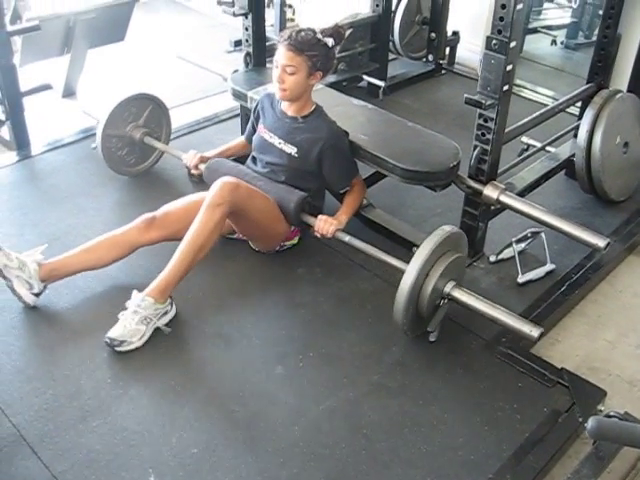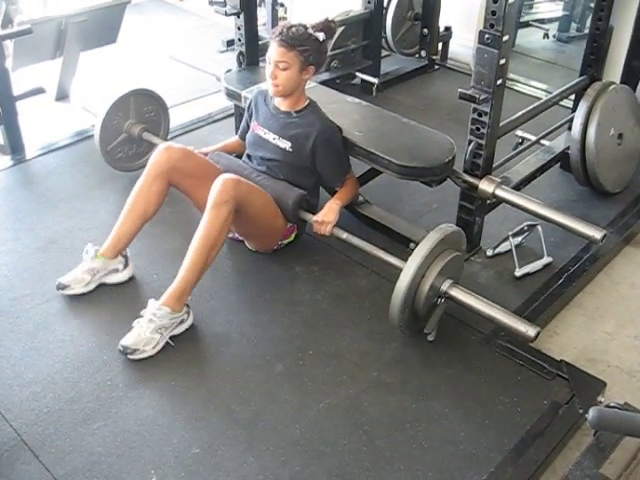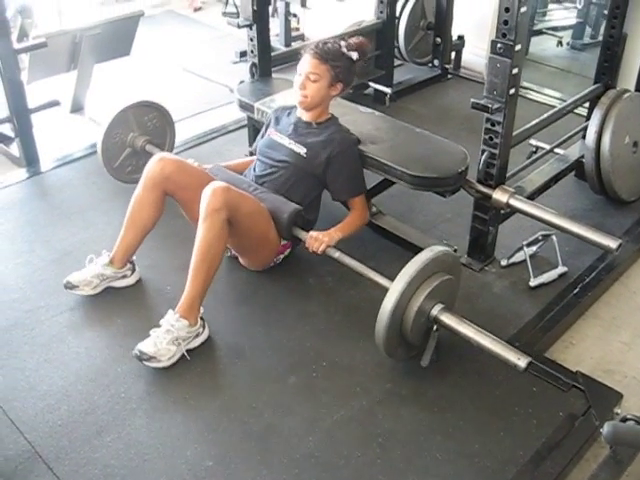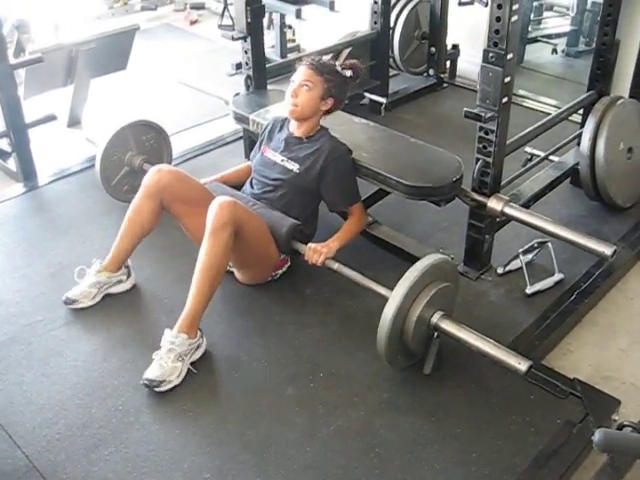
dt=0.7s
person 1, frame 1
left shoulder: (326, 135)
right shoulder: (266, 103)
left elbow: (356, 186)
left wrist: (338, 219)
right wrist: (207, 156)
left hip: (280, 224)
right hip: (237, 206)
left knee: (226, 188)
right knee: (149, 226)
left ankle: (155, 301)
right ankle: (38, 274)
person 1, frame 2
left shoulder: (319, 130)
right shoulder: (261, 100)
left elbow: (349, 183)
left wrist: (333, 206)
right wrist: (203, 153)
left hip: (276, 223)
right hip: (235, 203)
left knee: (228, 184)
right knee: (168, 154)
left ankle: (171, 308)
right ankle: (109, 258)
person 1, frame 3
left shoulder: (339, 143)
right shoulder: (281, 115)
left elbow: (360, 210)
left wrist: (332, 234)
right wrist: (206, 169)
left hip: (271, 239)
right hip: (232, 219)
left knee: (217, 193)
right knee: (162, 166)
left ankle: (186, 322)
right ankle: (117, 266)
person 1, frame 4
left shoulder: (331, 154)
right shoulder: (275, 127)
left elbow: (357, 214)
left wrist: (330, 244)
right wrist: (207, 182)
left hip: (269, 253)
right hip: (230, 233)
left knee: (224, 206)
right knee: (162, 177)
left ankle: (185, 337)
right ankle: (111, 271)
